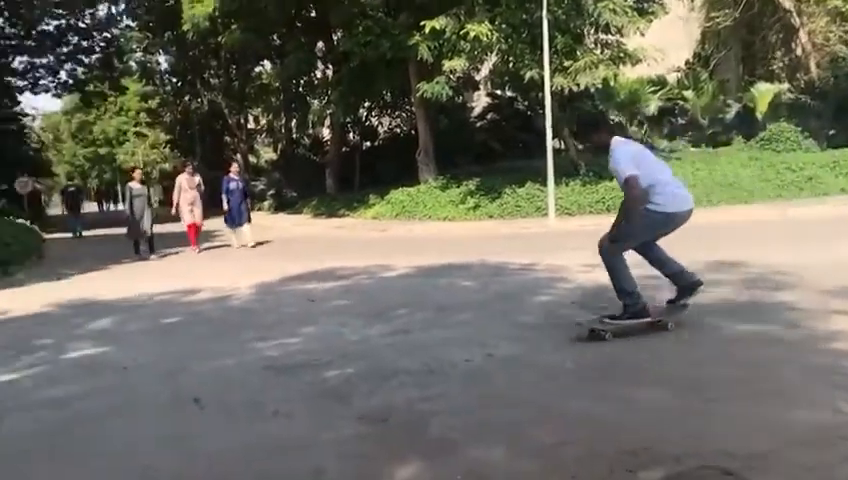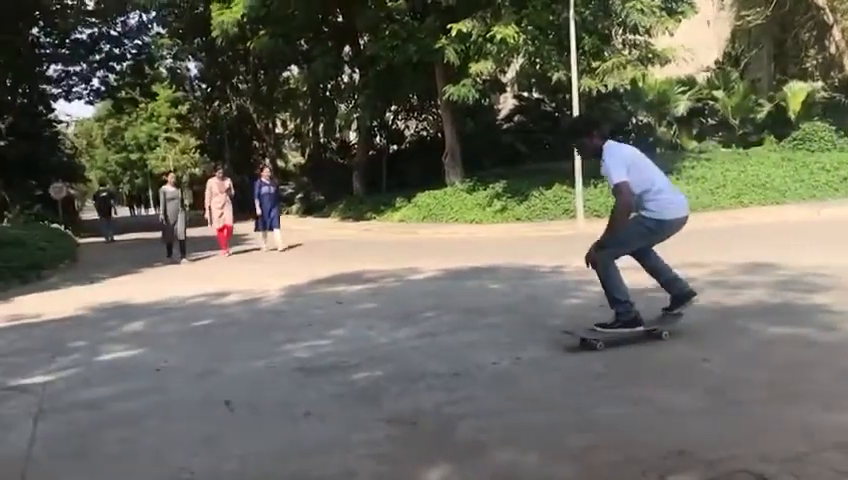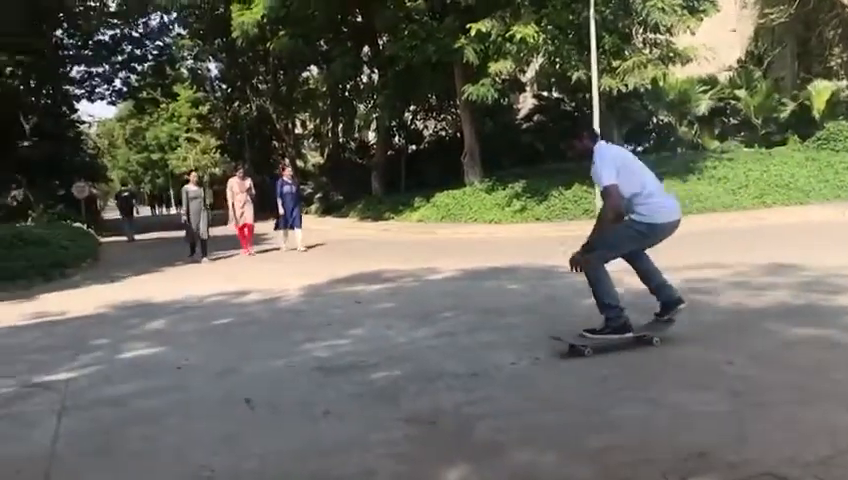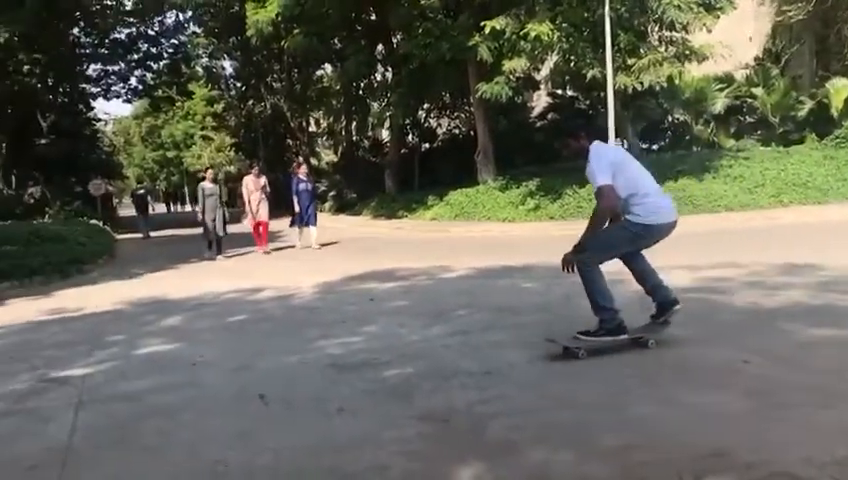
dt=0.1s
person 1, frame 1
left shoulder: (618, 154)
right shoulder: (625, 147)
left elbow: (635, 195)
right elbow: (633, 194)
left wrist: (614, 237)
right wrist: (614, 232)
left hip: (666, 208)
right hip: (682, 204)
left knee: (609, 248)
right knee: (640, 240)
left ankle: (634, 307)
right ankle: (686, 282)
person 1, frame 2
left shoulder: (611, 158)
right shoulder: (620, 151)
left elbow: (624, 202)
right elbow: (627, 199)
left wrist: (601, 245)
right wrist: (606, 240)
left hip: (661, 214)
right hip: (678, 210)
left knee: (601, 255)
right knee: (635, 245)
left ankle: (627, 316)
right ankle: (680, 290)
person 1, frame 3
left shoulder: (601, 160)
right shoulder: (611, 152)
left elbow: (612, 205)
left wrist: (586, 249)
right wrist: (615, 239)
left hip: (651, 219)
right hip: (670, 215)
left knee: (591, 259)
right knee: (628, 247)
left ankle: (616, 322)
right ankle: (669, 298)
person 1, frame 4
left shoulder: (596, 160)
right shoulder: (608, 152)
left elbow: (606, 205)
left wrist: (578, 249)
right wrist: (611, 239)
left hip: (647, 220)
right hip: (667, 215)
left knee: (585, 259)
right knee: (624, 247)
left ankle: (611, 324)
right ankle: (665, 299)
